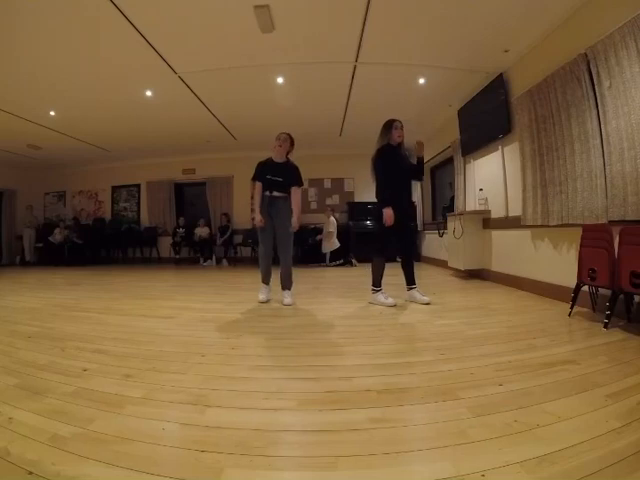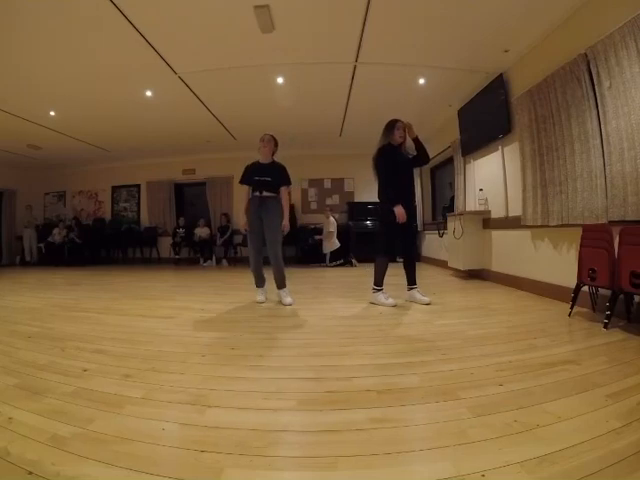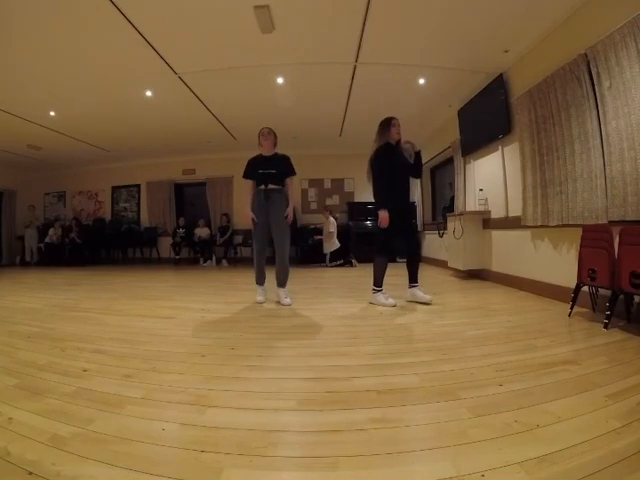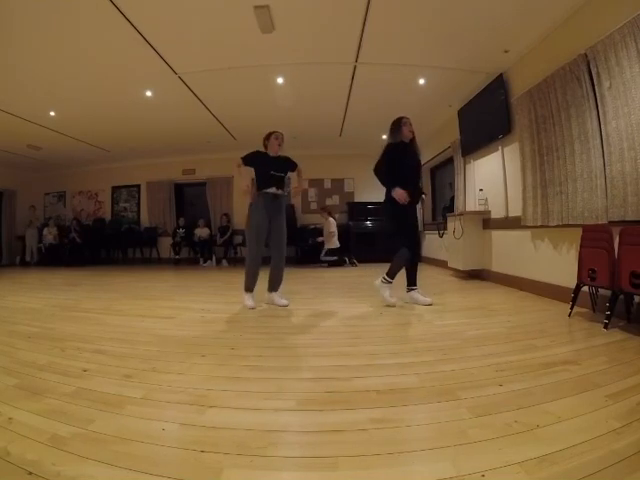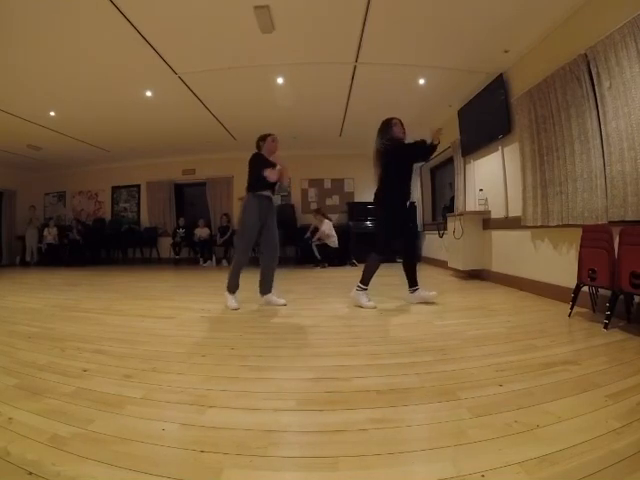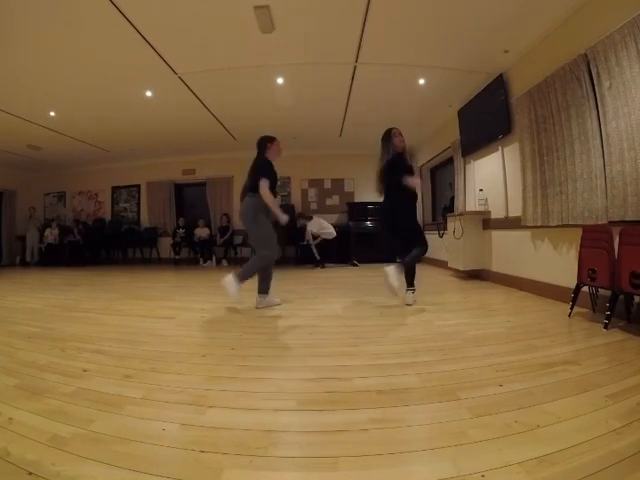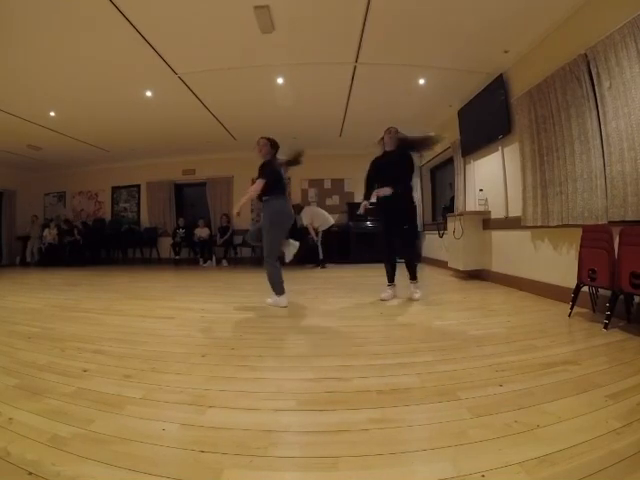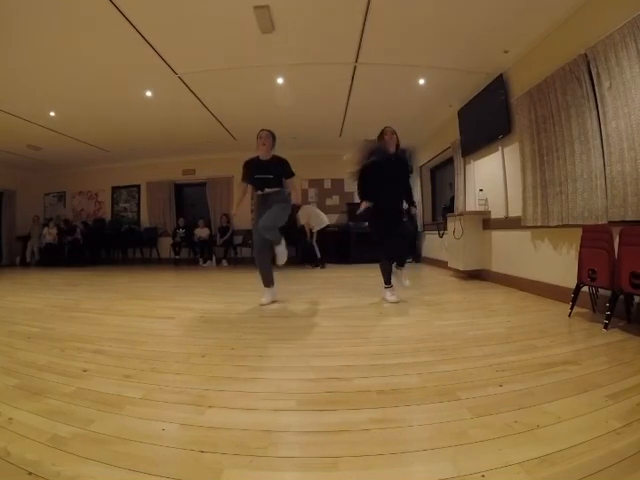
dt=0.5s
person 1, frame 1
left shoulder: (402, 155)
right shoulder: (383, 154)
left elbow: (418, 175)
right elbow: (381, 183)
left wrist: (420, 157)
right wrist: (386, 206)
left hip: (405, 207)
right hip: (389, 208)
left knee: (408, 247)
right knee: (382, 247)
left ankle: (412, 289)
right ankle: (376, 291)
person 1, frame 2
left shoulder: (403, 156)
right shoulder: (384, 152)
left elbow: (424, 159)
right elbow: (385, 182)
left wrist: (414, 137)
right wrist: (395, 205)
left hip: (408, 206)
right hip: (391, 207)
left knee: (410, 248)
right knee: (386, 247)
left ankle: (412, 289)
right ankle: (377, 291)
person 1, frame 3
left shoulder: (399, 154)
right shoulder: (381, 153)
left elbow: (416, 173)
right elbow: (378, 183)
left wrist: (417, 152)
right wrist: (382, 208)
left hip: (404, 206)
right hip: (389, 208)
left knee: (414, 245)
right knee: (384, 247)
left ankle: (413, 288)
right ankle: (377, 292)
person 1, frame 4
left shoulder: (412, 151)
right shoulder: (394, 148)
right elbow: (379, 170)
left wrist: (419, 193)
right wrist: (393, 188)
left hip: (409, 205)
right hip: (397, 205)
left knee: (414, 246)
right knee: (409, 244)
left ankle: (411, 290)
right ankle: (386, 281)
person 1, frame 5
left shoulder: (405, 150)
right shoulder: (389, 147)
left elbow: (422, 155)
right elbow: (416, 151)
left wrist: (434, 142)
right wrist: (430, 142)
left hip: (400, 205)
right hip: (387, 204)
left knee: (410, 246)
right knee: (383, 246)
left ankle: (414, 290)
right ankle: (360, 290)
person 1, frame 6
left shoulder: (401, 161)
right shoulder: (395, 160)
right elbow: (387, 176)
right wrist: (406, 180)
left hip: (399, 212)
right hip: (399, 212)
left knee: (406, 250)
right knee: (421, 245)
left ankle: (410, 291)
right ankle: (396, 270)
person 1, frame 7
left shoulder: (404, 156)
right shoulder: (378, 161)
left elbow: (405, 181)
right elbow: (370, 182)
left wrist: (391, 189)
right wrist: (366, 199)
left hip: (405, 207)
right hip: (386, 210)
left knee: (408, 246)
right knee: (388, 247)
left ankle: (414, 283)
right ankle: (391, 286)
person 1, frame 8
left shoulder: (402, 159)
right shoulder: (375, 159)
right elbow: (363, 180)
left wrist: (412, 204)
right wrist: (364, 200)
left hip: (396, 209)
right hip: (377, 209)
left knee: (402, 243)
right knee: (385, 247)
left ankle: (399, 268)
right ankle: (388, 288)
person 2, frame 1
left shoulder: (292, 168)
right shoulder: (263, 165)
left elbow: (295, 194)
right elbow: (257, 190)
left wrist: (296, 216)
right wrist: (257, 212)
left hip: (283, 207)
right hip: (265, 206)
left knee: (285, 250)
right knee: (265, 248)
left ankle: (286, 290)
right ankle: (265, 286)
person 2, frame 2
left shoulder: (279, 168)
right shoulder: (250, 168)
left elbow: (284, 194)
right elbow: (246, 193)
left wrist: (286, 217)
right wrist: (244, 215)
left hip: (273, 207)
right hip: (254, 208)
left knee: (274, 250)
right knee: (255, 251)
left ankle: (282, 289)
right ankle: (260, 288)
person 2, frame 3
left shoulder: (283, 160)
right shoulder: (253, 162)
left elbow: (289, 184)
right elbow: (251, 187)
left wrist: (291, 205)
right wrist: (249, 208)
left hip: (279, 200)
right hip: (260, 201)
left knee: (282, 245)
right knee: (259, 245)
left ankle: (282, 288)
right ankle: (260, 287)
person 2, frame 4
left shoulder: (285, 161)
right shoulder: (258, 156)
left elbow: (298, 170)
right elbow: (240, 164)
left wrist: (299, 185)
right wrist: (245, 183)
left hip: (279, 205)
right hip: (261, 203)
left knee: (279, 251)
right knee: (255, 249)
left ankle: (273, 293)
right ankle: (248, 293)
person 2, frame 5
left shoulder: (274, 165)
right shoulder: (257, 158)
right elbow: (272, 177)
left wrist: (284, 174)
right wrist: (279, 167)
left hip: (269, 208)
right hip: (253, 205)
left knee: (271, 253)
right knee: (243, 252)
left ankle: (266, 294)
right ankle: (231, 293)
person 2, frame 6
left shoulder: (263, 164)
right shoulder: (264, 163)
right elbow: (264, 191)
right wrist: (279, 213)
left hip: (258, 211)
right hip: (253, 209)
left knee: (269, 253)
right knee: (269, 252)
left ankle: (263, 296)
right ankle: (235, 278)
person 2, frame 7
left shoulder: (267, 166)
right shoulder: (275, 167)
left elbow: (257, 188)
left wrist: (239, 205)
left hip: (276, 211)
right hip: (279, 211)
left knee: (270, 255)
right knee: (252, 235)
left ankle: (280, 296)
right ankle: (287, 244)
person 2, frame 8
left shoulder: (281, 162)
right shoulder: (250, 164)
left elbow: (290, 184)
right elbow: (246, 187)
left wrist: (296, 202)
right wrist: (237, 206)
left hip: (280, 202)
right hip: (261, 204)
left knee: (264, 226)
right knee: (260, 251)
left ankle: (278, 242)
right ankle: (269, 291)
